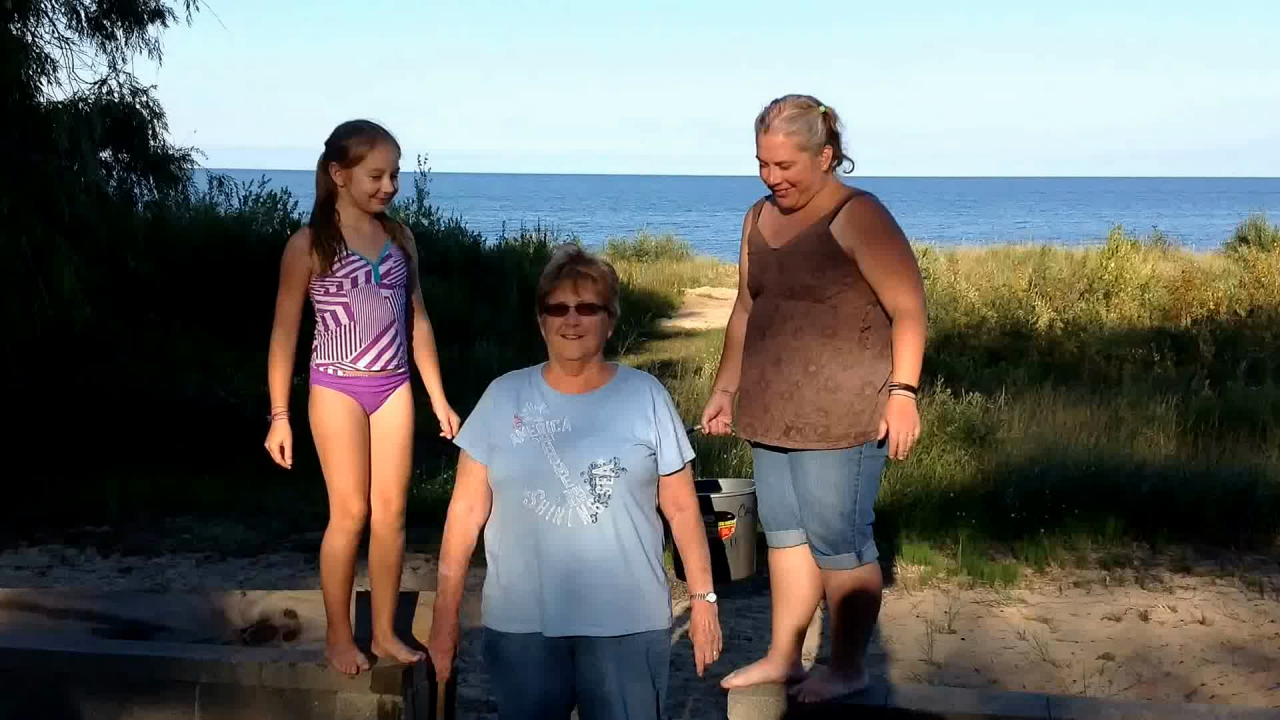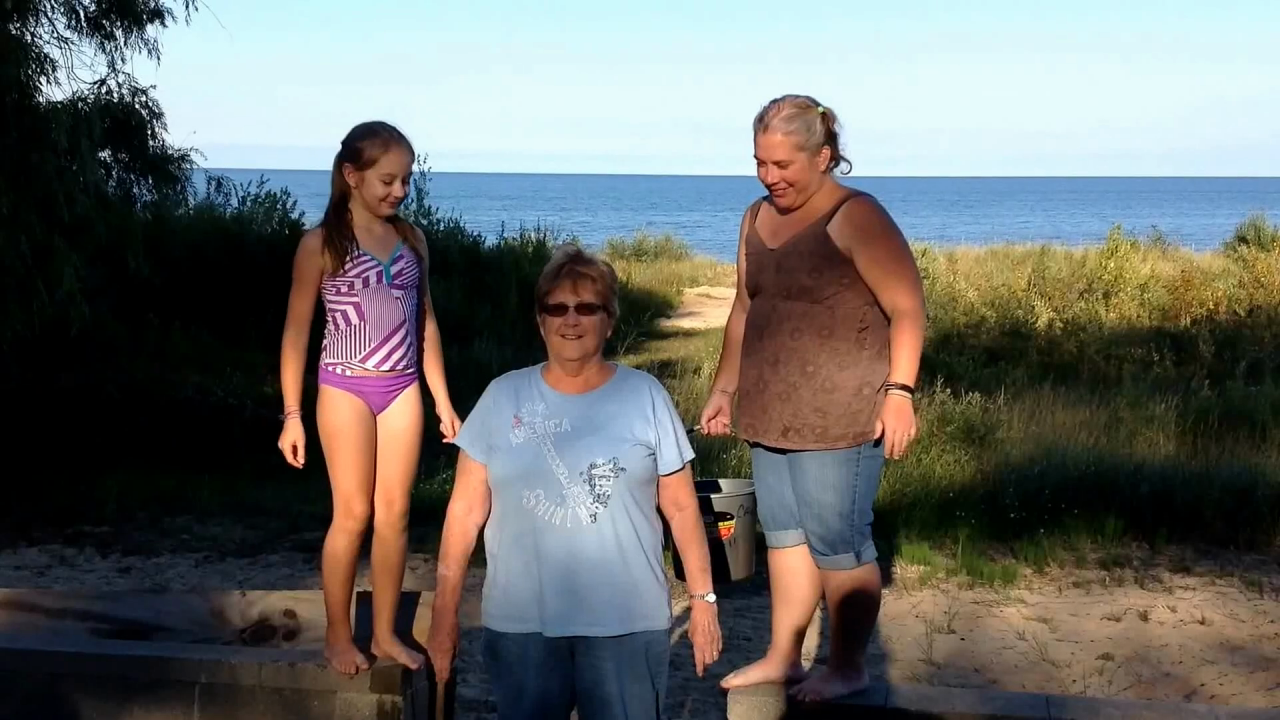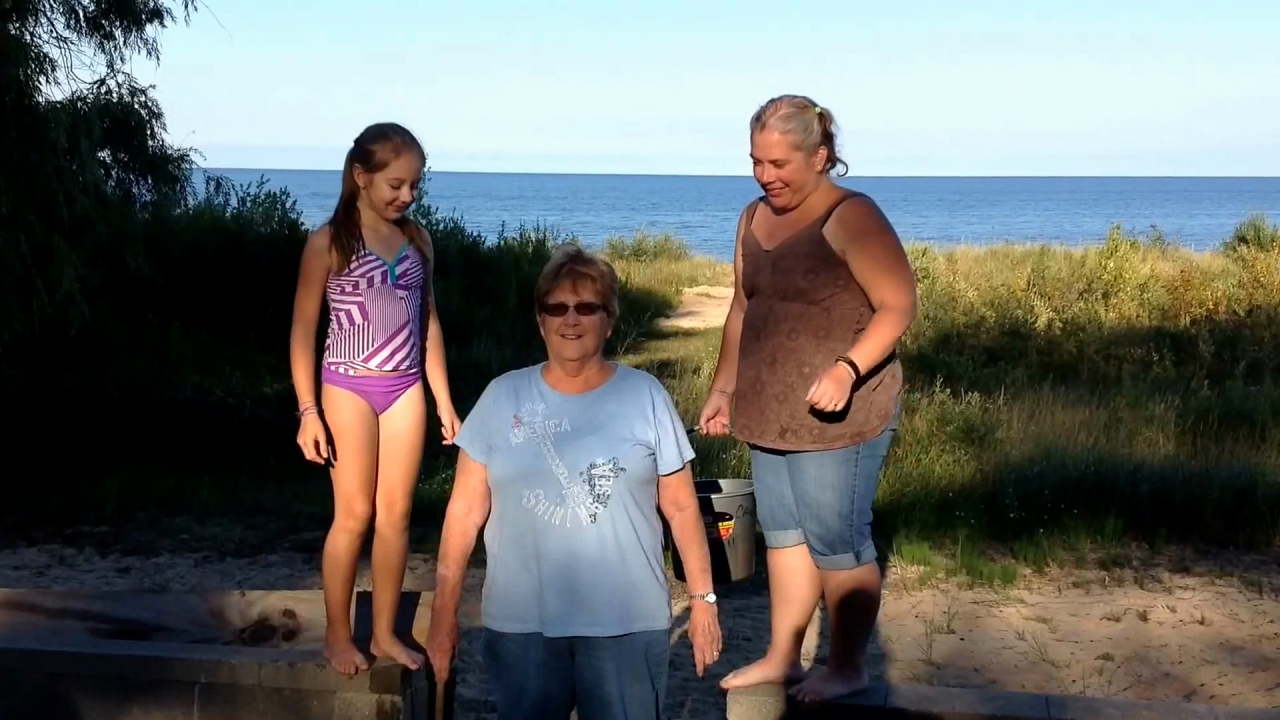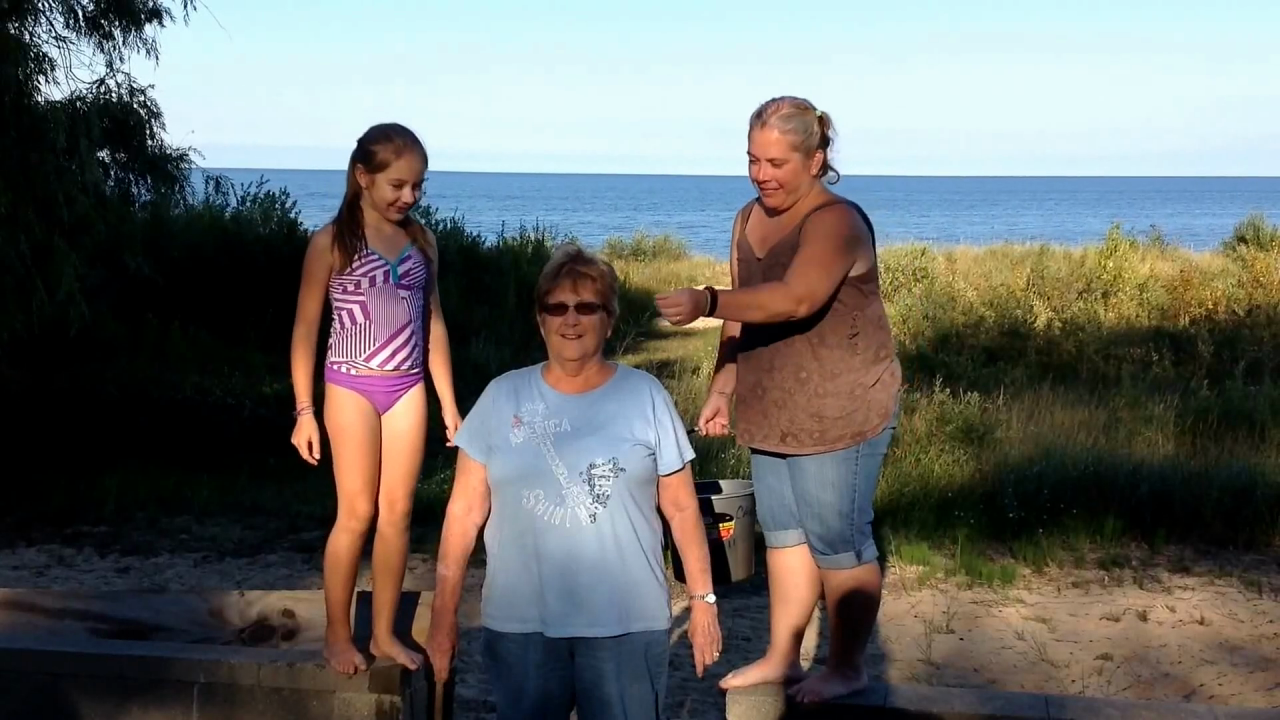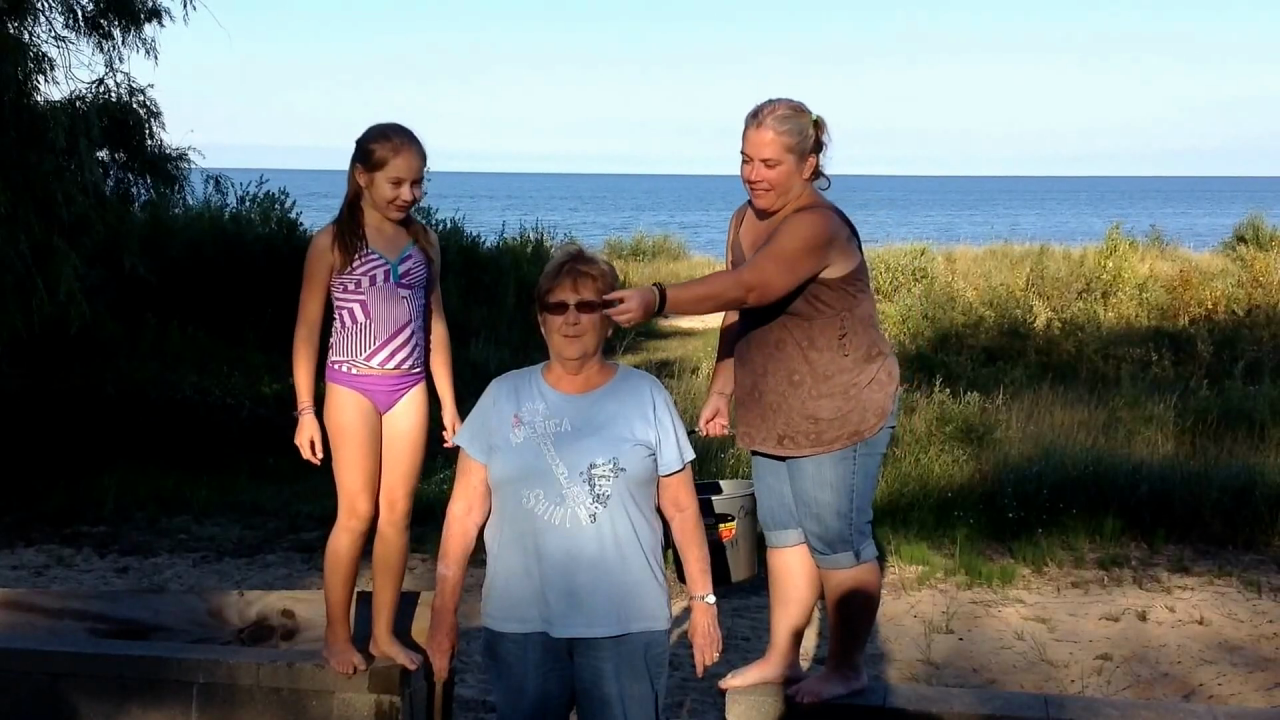
dt=0.3s
person 1, frame 1
left shoulder: (859, 217)
right shoulder: (759, 218)
left elbow: (908, 308)
left wrist: (902, 391)
right wrist: (725, 388)
left hip: (840, 414)
right hip: (775, 411)
left knee: (839, 541)
right knee: (784, 532)
left ankle: (848, 666)
right ankle: (782, 657)
person 1, frame 2
left shoulder: (856, 217)
right shoulder: (757, 217)
left elbow: (907, 309)
left wrist: (898, 391)
right wrist: (724, 388)
left hip: (838, 414)
right hip: (773, 411)
left knee: (837, 541)
right knee: (784, 533)
left ankle: (848, 667)
right ankle: (782, 657)
person 1, frame 3
left shoulder: (853, 218)
right shoulder: (753, 218)
left elbow: (897, 307)
left wrist: (846, 367)
right wrist: (723, 388)
left hip: (836, 414)
right hip: (772, 411)
left knee: (836, 541)
right knee: (782, 532)
left ankle: (847, 666)
right ankle: (781, 657)
person 1, frame 4
left shoulder: (836, 221)
right shoulder: (750, 219)
left elbow: (794, 298)
left wrist: (704, 302)
right wrist: (722, 389)
left hip: (840, 413)
right hip: (774, 412)
left knee: (837, 540)
right knee: (783, 532)
left ankle: (847, 667)
right ankle: (780, 657)
person 1, frame 5
left shoulder: (817, 225)
right shoulder: (745, 220)
left elbow: (746, 289)
left wrist: (657, 299)
right wrist: (722, 389)
left hip: (839, 412)
right hip: (775, 413)
left knee: (836, 540)
right knee: (783, 532)
left ankle: (846, 667)
right ankle: (780, 656)
person 2, frame 1
left shoulder: (399, 237)
right shoulder: (309, 244)
left elbow: (417, 319)
right elbow: (284, 331)
left wrist: (439, 397)
right wrist: (280, 415)
left hip: (394, 388)
right hip: (338, 390)
left knee: (392, 511)
right knee: (350, 513)
left ankle: (384, 631)
right ankle: (338, 635)
person 2, frame 2
left shoulder: (411, 239)
right shoulder: (321, 243)
right elbow: (297, 330)
left wrist: (443, 399)
right wrist: (292, 414)
left hip: (403, 389)
right hip: (346, 389)
left knee: (395, 512)
right knee: (352, 513)
left ankle: (385, 632)
right ankle: (337, 635)
person 2, frame 3
left shoulder: (417, 240)
right shoulder: (328, 242)
right elbow: (303, 329)
left wrist: (444, 400)
right wrist: (308, 411)
left hip: (405, 390)
right hip: (349, 389)
left knee: (396, 512)
right knee: (354, 513)
left ankle: (385, 633)
right ankle: (338, 635)
person 2, frame 4
left shoulder: (422, 240)
right shoulder: (332, 241)
right elbow: (306, 327)
left wrist: (449, 401)
right wrist: (304, 410)
left hip: (408, 389)
right hip: (352, 388)
left knee: (398, 512)
right knee: (357, 512)
left ankle: (384, 633)
right ankle: (337, 634)
person 2, frame 5
left shoulder: (424, 242)
right shoulder: (333, 242)
left elbow: (435, 322)
right elbow: (307, 329)
left wrist: (449, 402)
right wrist: (305, 411)
left hip: (409, 390)
right hip: (353, 388)
left knee: (398, 513)
right knee: (357, 513)
left ankle: (384, 633)
right ankle: (337, 635)
person 3, frame 1
left shoulder: (646, 396)
right shoulder: (503, 397)
left elbow: (681, 508)
right elbow: (466, 511)
left wrist: (702, 598)
right wrist: (446, 613)
left hip: (627, 623)
right hip: (520, 623)
person 3, frame 2
left shoulder: (646, 396)
right shoulder: (502, 397)
left elbow: (681, 507)
right elbow: (466, 511)
left wrist: (702, 598)
right wrist: (444, 613)
left hip: (628, 624)
right hip: (520, 624)
person 3, frame 3
left shoulder: (646, 396)
right shoulder: (502, 397)
left elbow: (681, 507)
right elbow: (465, 511)
left wrist: (702, 598)
right wrist: (444, 613)
left hip: (627, 623)
right hip: (520, 623)
person 3, frame 4
left shoulder: (646, 396)
right shoulder: (501, 397)
left elbow: (681, 508)
right elbow: (465, 511)
left wrist: (702, 599)
right wrist: (443, 612)
left hip: (627, 623)
right hip: (520, 624)
person 3, frame 5
left shoulder: (646, 395)
right shoulder: (503, 396)
left elbow: (681, 508)
right elbow: (465, 510)
left wrist: (702, 599)
right wrist: (444, 611)
left hip: (627, 623)
right hip: (520, 622)
